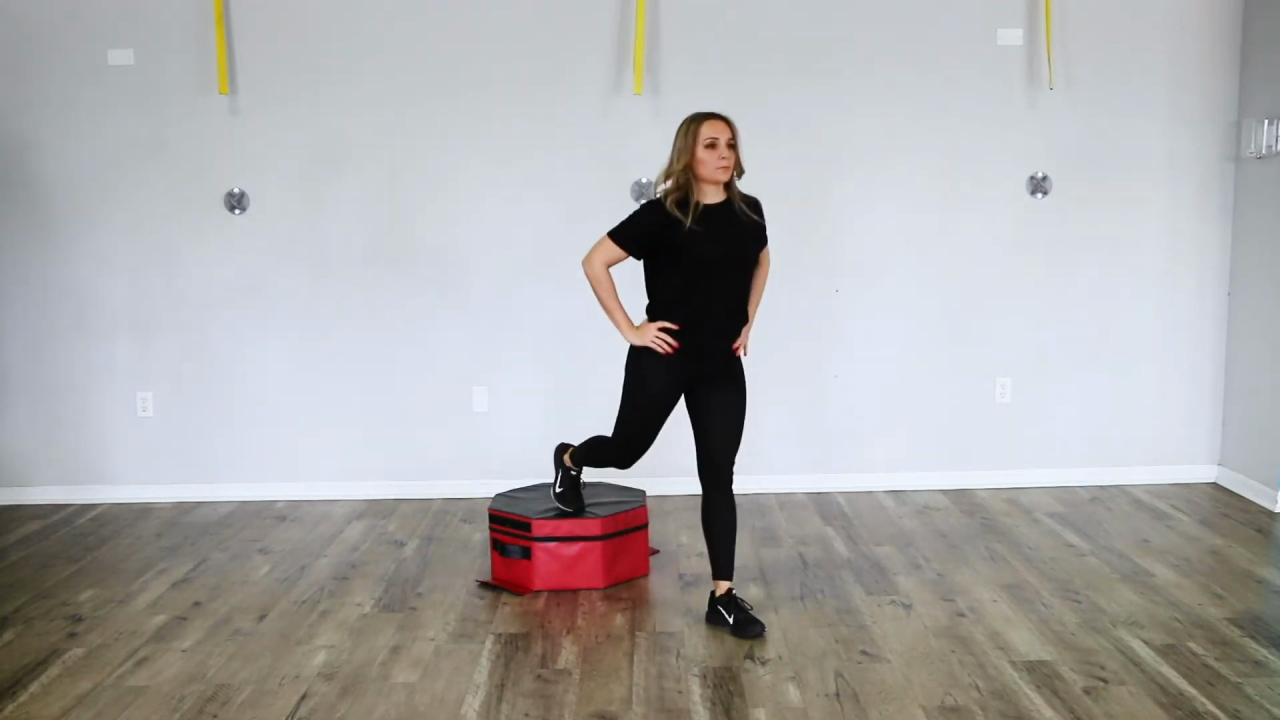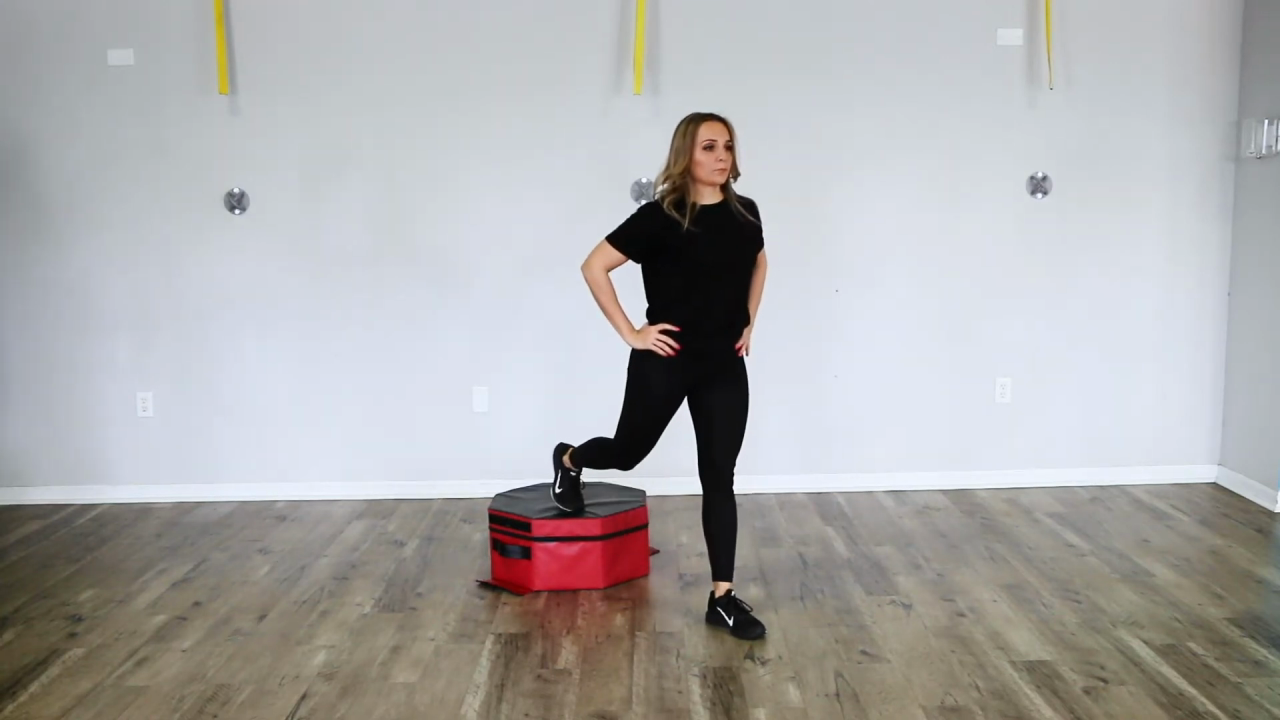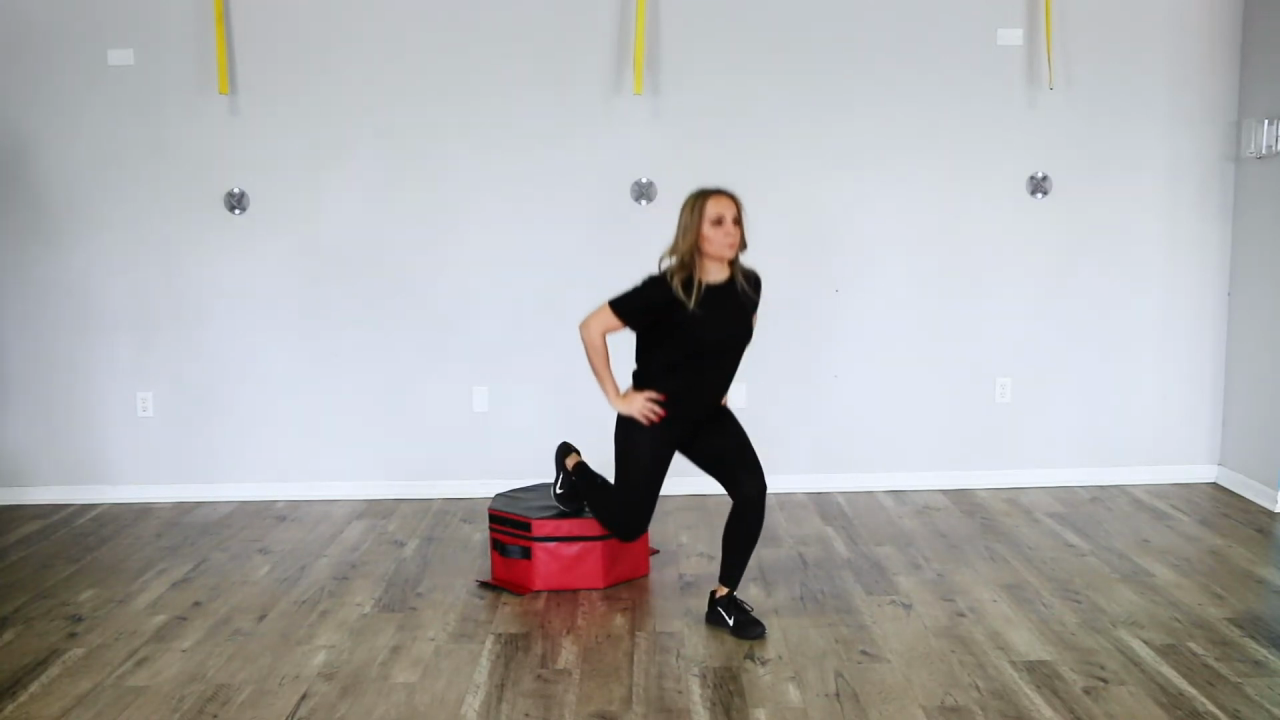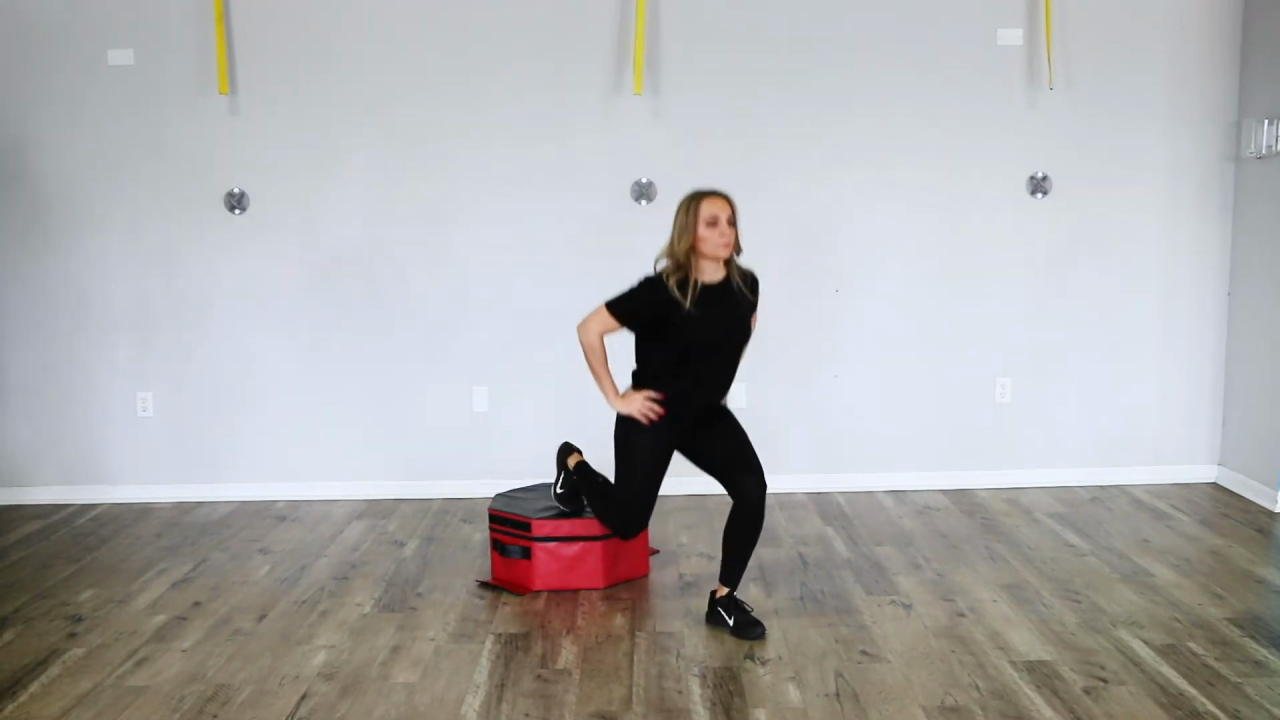
dt=0.5s
person 1, frame 1
left shoulder: (749, 212)
right shoulder: (663, 214)
left elbow: (761, 264)
right elbow: (595, 262)
left wrist: (747, 321)
right wrist: (628, 329)
left hip: (722, 363)
right hip: (663, 358)
left knee: (719, 477)
right knee: (625, 451)
left ankle: (722, 597)
right ankle: (567, 462)
person 1, frame 2
left shoulder: (744, 213)
right shoulder: (660, 217)
left elbow: (758, 264)
right elbow: (594, 267)
left wrist: (748, 322)
right wrist: (630, 333)
left hip: (724, 365)
right hip: (666, 361)
left knee: (719, 478)
right knee: (629, 452)
left ankle: (723, 598)
right ankle: (568, 461)
person 1, frame 3
left shoulder: (747, 286)
right shoulder: (666, 291)
right elbow: (592, 328)
right wrist: (617, 399)
left hip: (707, 416)
right hip: (653, 417)
left knee: (752, 490)
right knee: (627, 524)
left ankle: (724, 599)
right ankle: (572, 468)
person 1, frame 4
left shoulder: (745, 286)
right shoulder: (662, 292)
right elbow: (590, 329)
right wrist: (615, 398)
left hip: (707, 415)
right hip: (653, 418)
left knee: (752, 490)
right knee: (627, 523)
left ankle: (724, 599)
right ankle: (573, 464)
